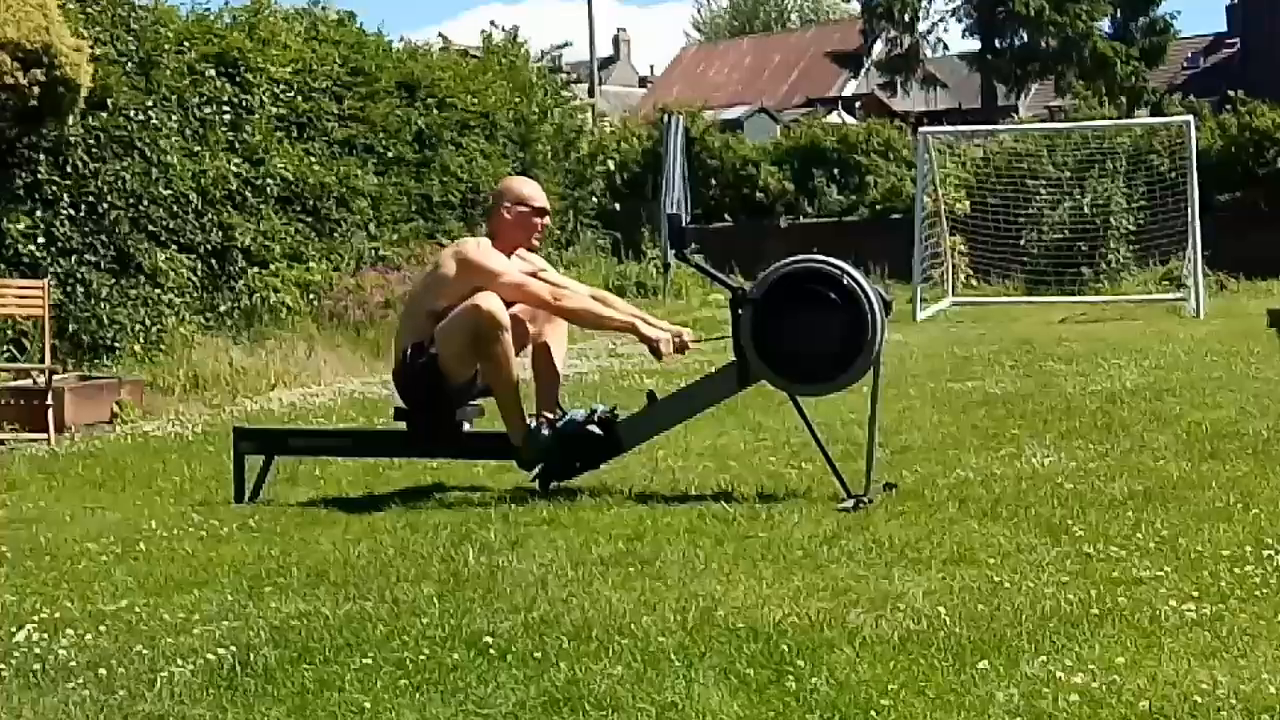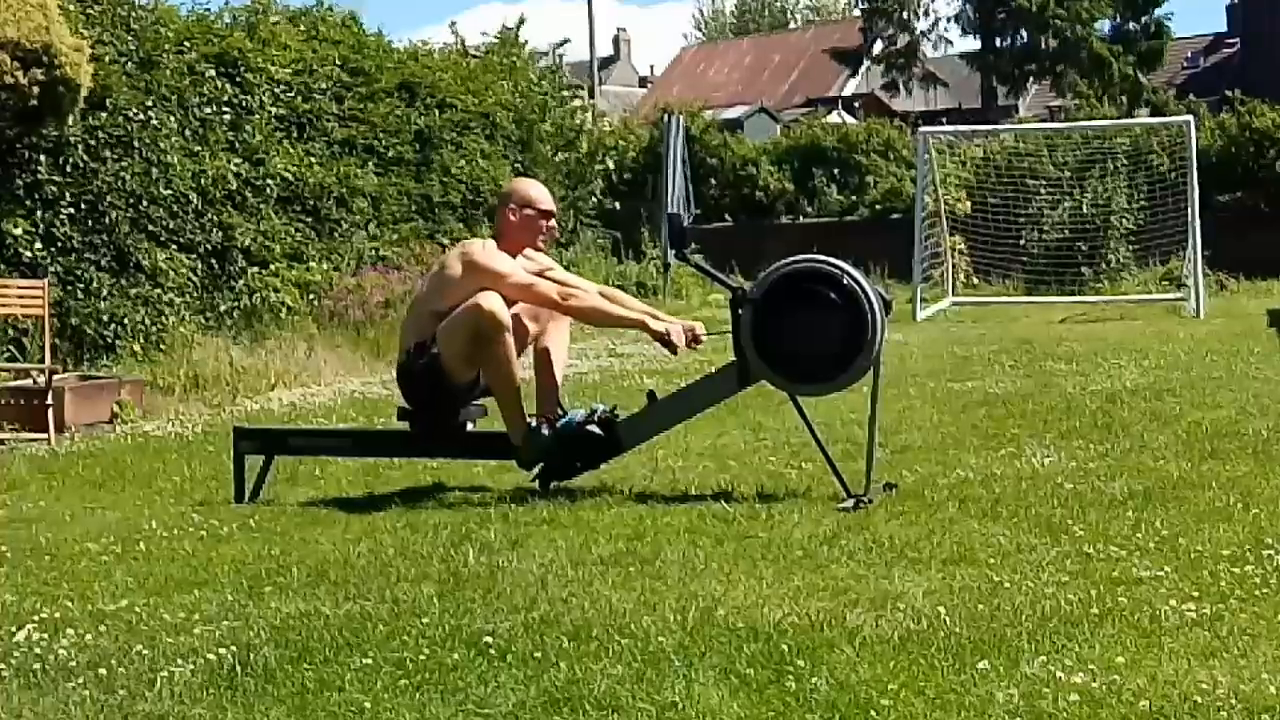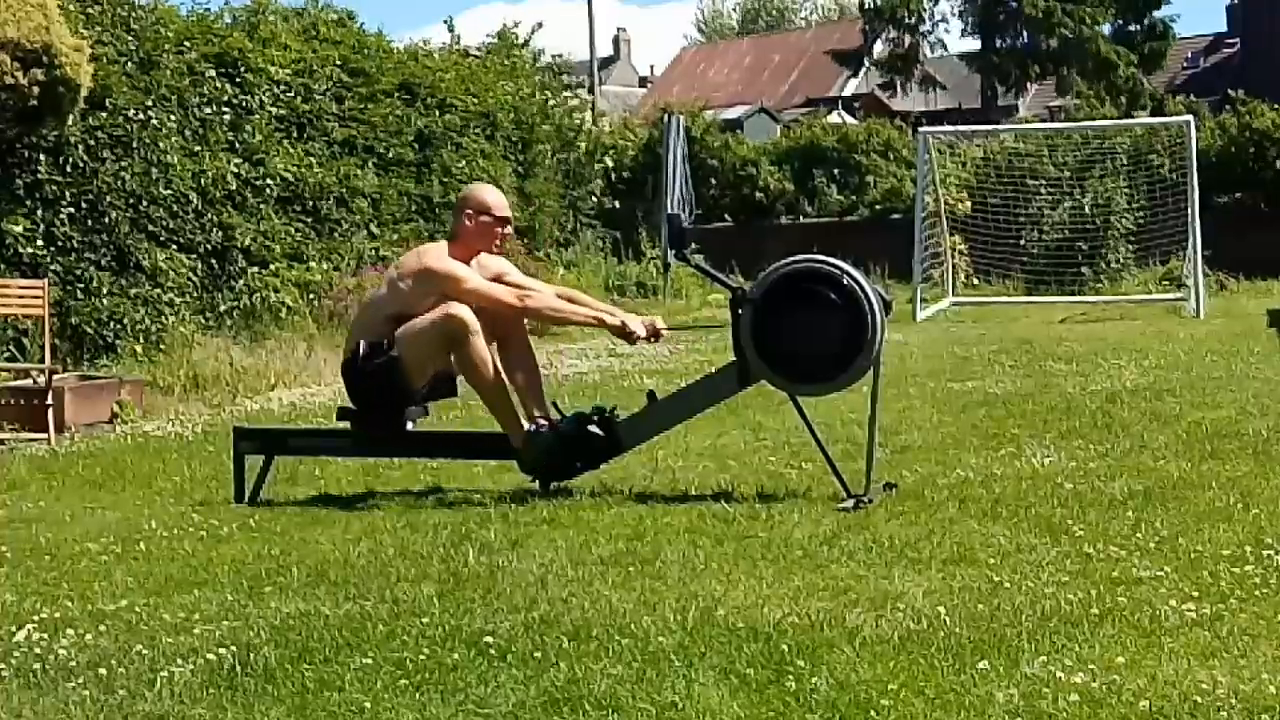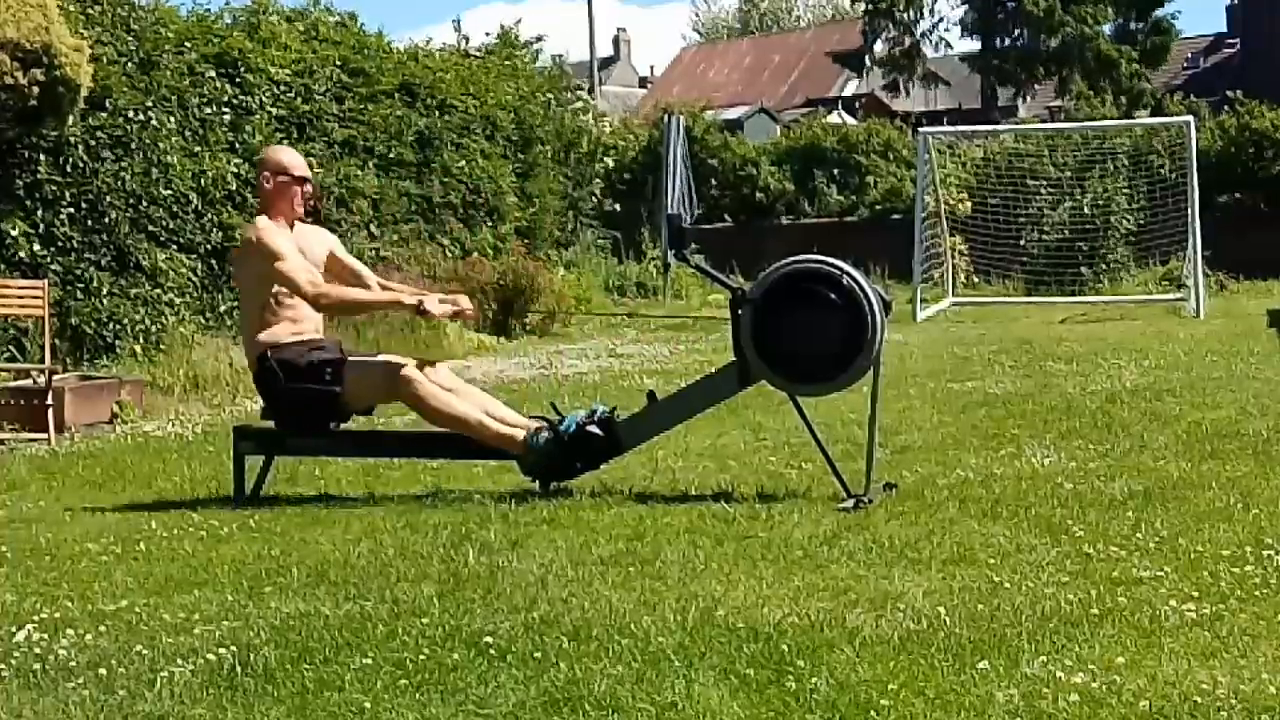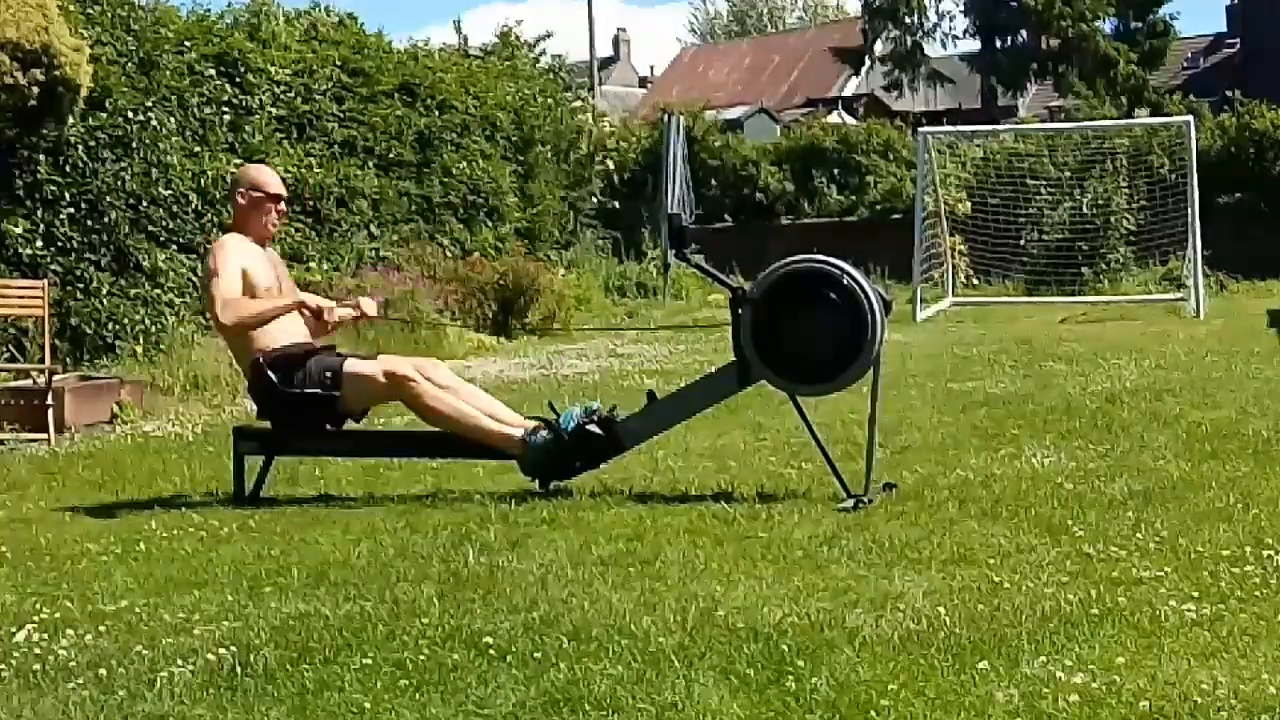
dt=0.7s
person 1, frame 1
left shoulder: (523, 261)
right shoulder: (473, 256)
left elbow: (591, 295)
right elbow: (558, 299)
left wrist: (659, 326)
right wrist: (636, 328)
left hip: (460, 375)
right hip: (422, 378)
left knee: (547, 312)
right knee: (487, 305)
left ankle: (545, 422)
right ankle: (523, 439)
person 1, frame 2
left shoulder: (529, 260)
right shoulder: (479, 257)
left elbow: (598, 292)
right elbow: (567, 298)
left wrist: (672, 322)
right wrist: (647, 324)
left hip: (464, 374)
right hip: (424, 377)
left knee: (551, 310)
right knee: (489, 306)
left ankle: (546, 423)
right ankle: (523, 439)
person 1, frame 3
left shoulder: (485, 264)
right shoulder: (436, 264)
left elbow: (556, 293)
right elbow: (522, 302)
left wrist: (626, 317)
right wrist: (606, 321)
left hip: (413, 372)
right hip: (370, 375)
left knee: (505, 319)
right knee: (458, 318)
left ankle: (542, 424)
right ankle: (526, 441)
person 1, frame 4
left shoulder: (315, 236)
right shoulder: (261, 236)
left elbow: (374, 285)
right elbow: (320, 297)
left wrist: (431, 297)
right wrist: (409, 302)
left hip: (322, 359)
right hip: (284, 374)
left knee: (432, 372)
right knee: (405, 378)
left ankle: (539, 431)
right ankle: (527, 445)
person 1, frame 5
left shoulder: (268, 253)
right shoulder: (229, 250)
left elbow: (317, 318)
right elbow: (225, 316)
left wrist: (348, 309)
right wrist: (305, 301)
left hip: (308, 364)
right hip: (278, 380)
left knee: (430, 369)
right knee: (401, 376)
left ankle: (536, 431)
right ankle: (522, 445)
